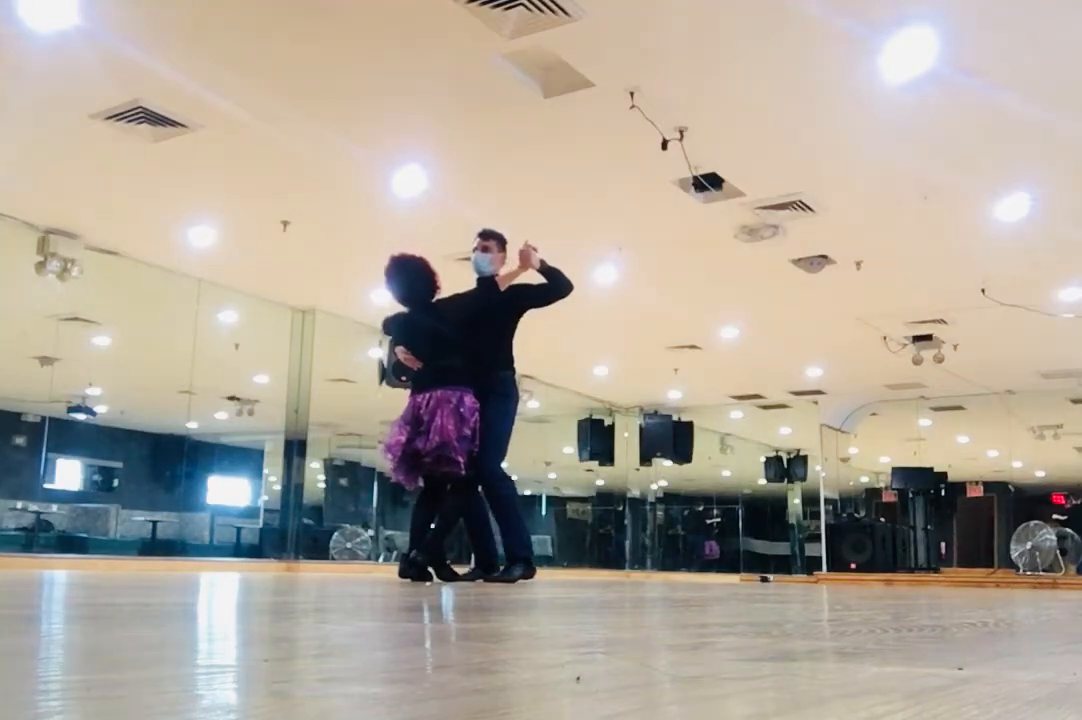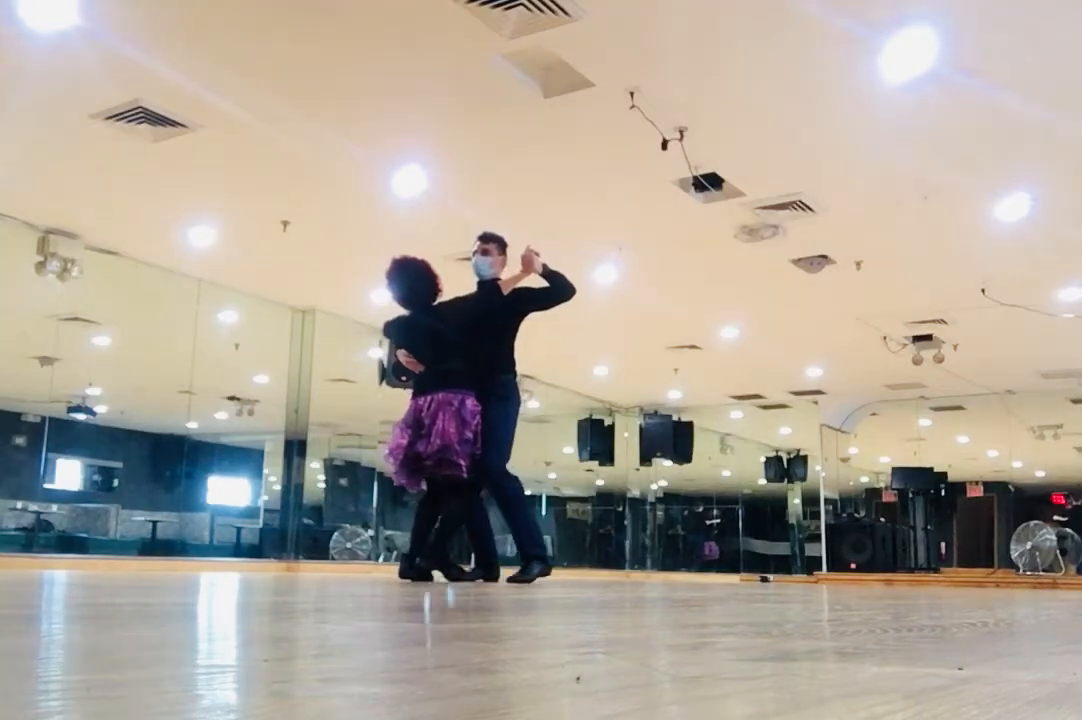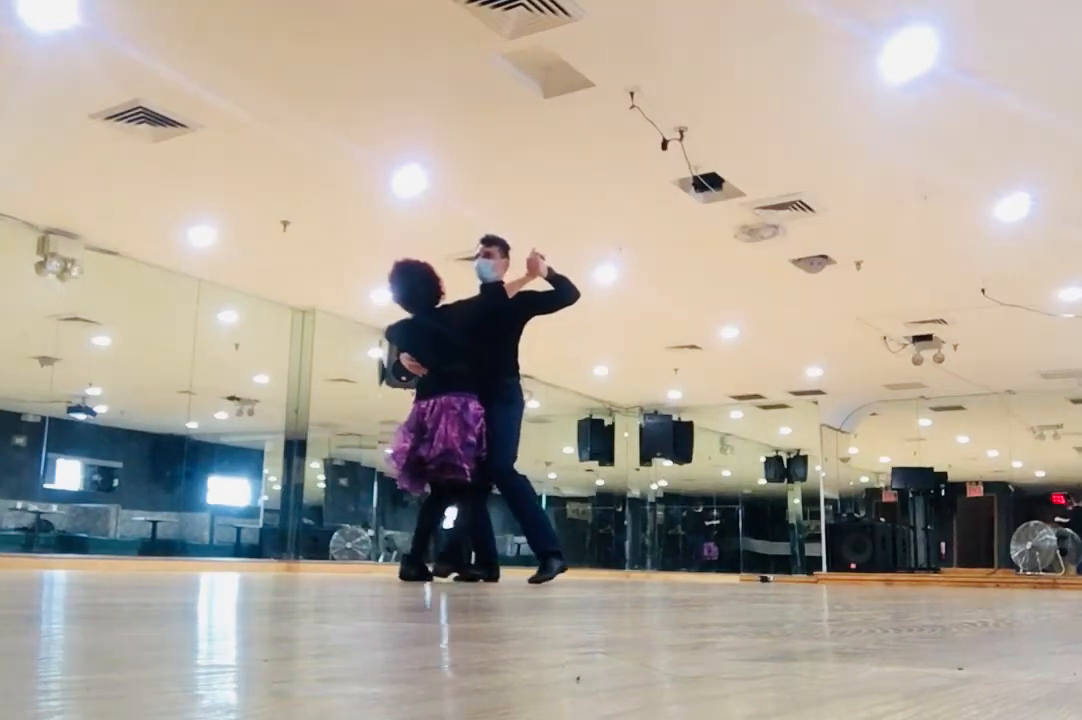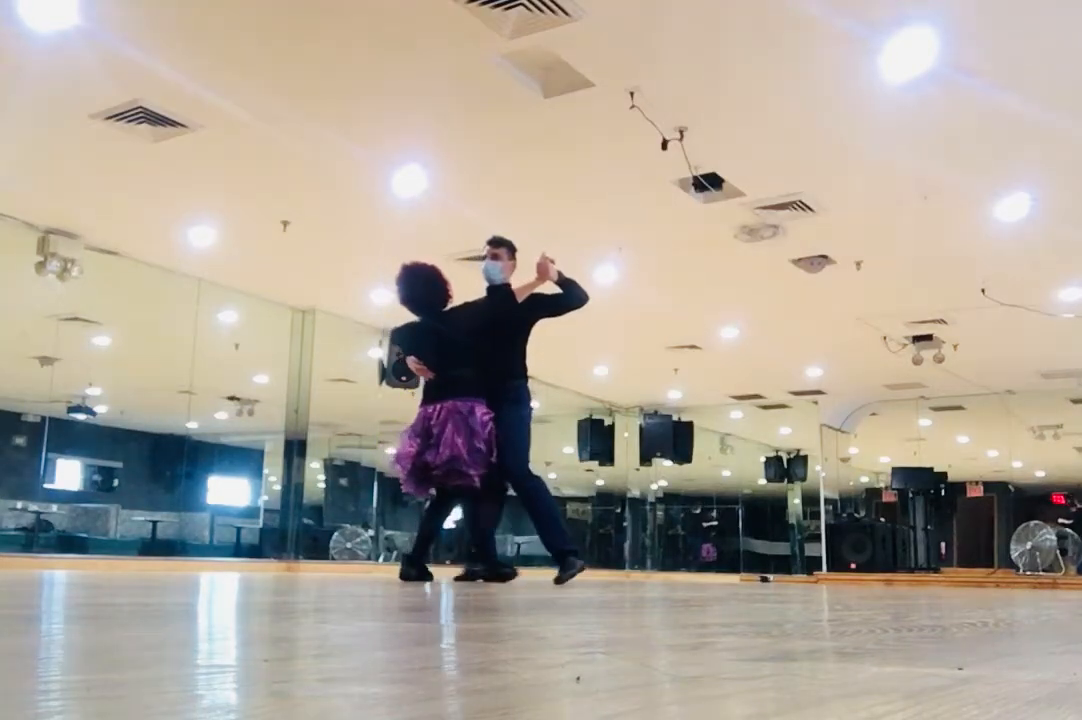
dt=0.2s
person 1, frame 1
left shoulder: (513, 294)
right shoulder: (458, 302)
left elbow: (563, 287)
left wrist: (537, 264)
right wrist: (405, 348)
left hip: (497, 389)
left knee: (488, 467)
left ankle: (520, 557)
right ankle: (486, 561)
person 1, frame 2
left shoulder: (515, 298)
right shoulder: (458, 305)
left elbow: (565, 291)
left wrist: (539, 269)
right wrist: (406, 352)
left hip: (499, 392)
left knee: (492, 468)
left ankle: (535, 556)
right ankle: (486, 562)
person 1, frame 3
left shoulder: (518, 301)
right shoulder: (462, 309)
left elbow: (569, 295)
left wrist: (545, 273)
right wrist: (408, 355)
left hip: (503, 395)
left knee: (501, 469)
left ankle: (550, 554)
right ankle: (484, 562)
person 1, frame 4
left shoulder: (525, 304)
left elbow: (578, 298)
left wrist: (555, 277)
right wrist: (415, 359)
left hip: (511, 397)
left knee: (516, 471)
right knee: (482, 478)
left ankle: (567, 554)
right ankle: (484, 559)
person 2, frame 1
left shoulder: (398, 322)
right shoulder: (442, 313)
right elbow: (484, 295)
left hip: (421, 402)
right hip: (454, 400)
left knee: (431, 484)
right knee: (462, 479)
left ankle: (413, 557)
right ankle: (430, 549)
person 2, frame 2
left shoulder: (399, 327)
right shoulder: (448, 317)
right wrist: (526, 273)
left hip: (423, 406)
right hip: (457, 405)
left knee: (436, 487)
right knee: (459, 483)
left ankle: (415, 557)
right ankle: (432, 553)
person 2, frame 3
left shoulder: (401, 331)
right shoulder: (450, 318)
right elbow: (495, 299)
right wrist: (529, 276)
left hip: (426, 409)
right hip: (459, 405)
left knee: (440, 488)
right knee: (460, 482)
left ankle: (416, 558)
person 2, frame 4
left shoulder: (410, 334)
right shoulder: (458, 320)
right elbow: (502, 301)
left hip: (433, 413)
right hip: (465, 410)
left knee: (446, 491)
right knee: (466, 487)
left ankle: (416, 559)
